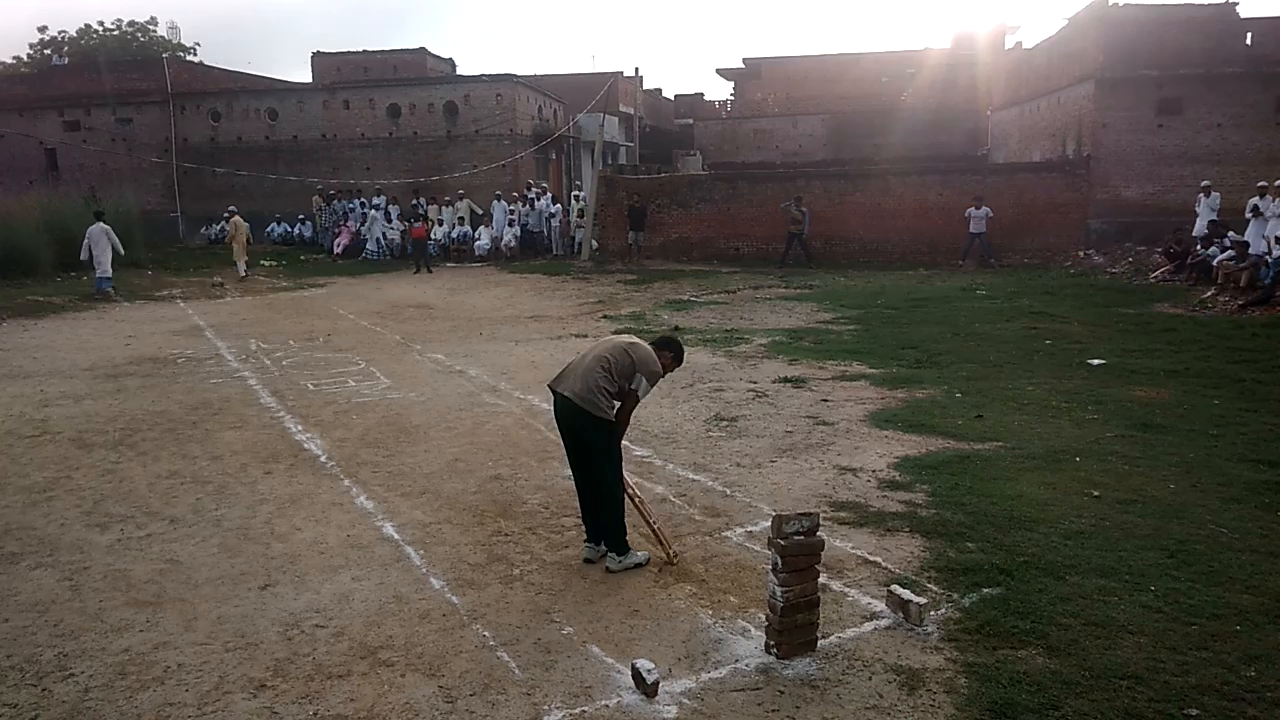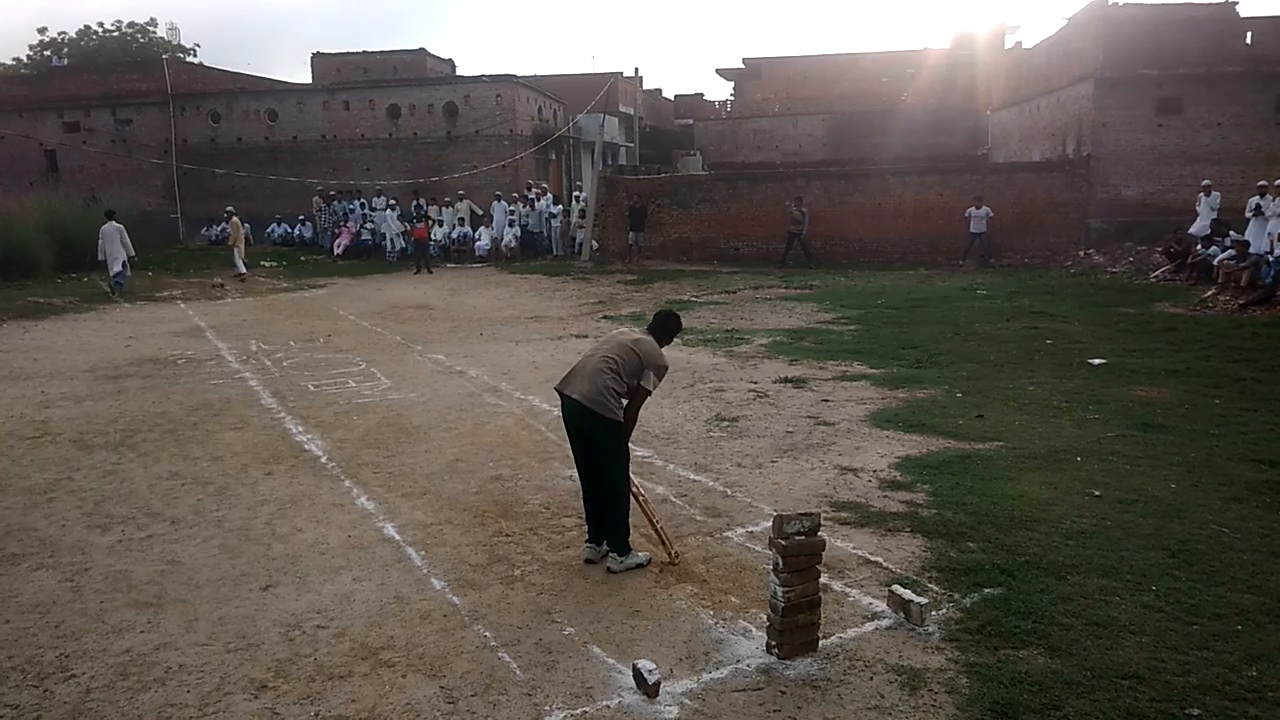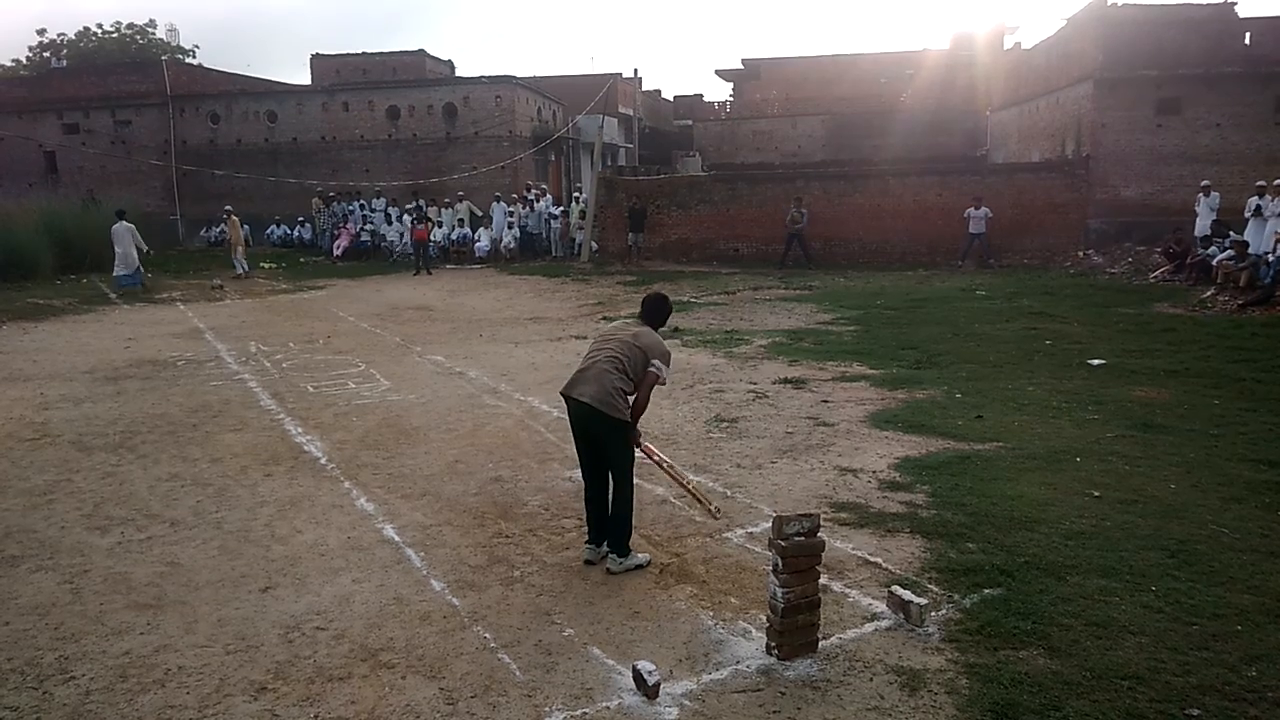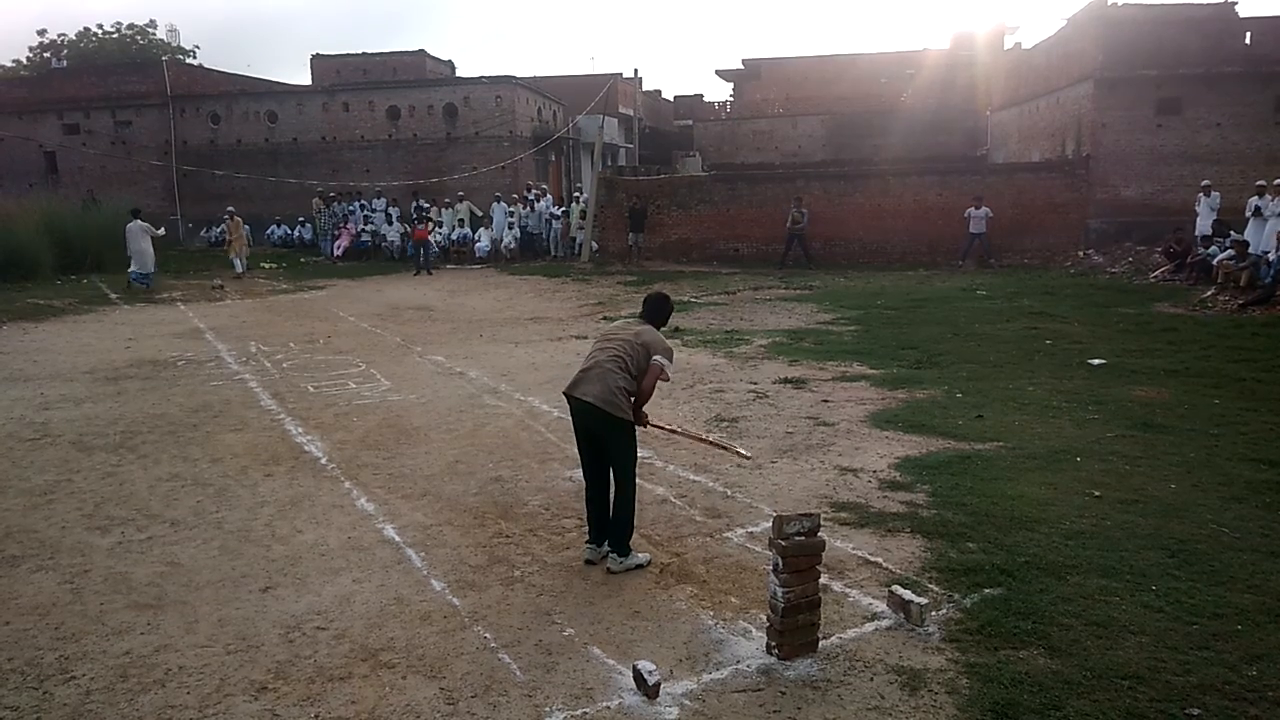
dt=0.3s
person 1, frame 1
left shoulder: (627, 343)
right shoulder: (652, 366)
right elbow: (624, 412)
left wrist: (609, 444)
right wrist: (614, 447)
left hip: (563, 396)
right hip: (589, 405)
left knee: (584, 479)
right knee: (610, 483)
left ankle: (593, 543)
right ankle: (618, 553)
person 1, frame 2
left shoulder: (623, 333)
right shoulder: (657, 360)
right elbow: (632, 408)
right wrist: (621, 442)
left hip: (569, 396)
right hip: (599, 406)
left knee: (590, 479)
right knee: (617, 484)
left ankle: (595, 544)
right ankle: (619, 553)
person 1, frame 3
left shoulder: (615, 328)
right shoulder: (658, 349)
right elbow: (642, 396)
left wrist: (625, 426)
right wrist: (632, 428)
left hip: (575, 398)
right hip: (607, 408)
left knee: (594, 480)
right knee: (622, 484)
left ankle: (595, 544)
right ankle: (619, 554)
person 1, frame 4
left shoulder: (616, 326)
right shoulder: (661, 347)
right elbow: (646, 388)
right wrist: (637, 411)
left hip: (578, 398)
right hip: (610, 408)
left knee: (595, 479)
right knee: (624, 483)
left ankle: (595, 544)
right ankle: (620, 554)
